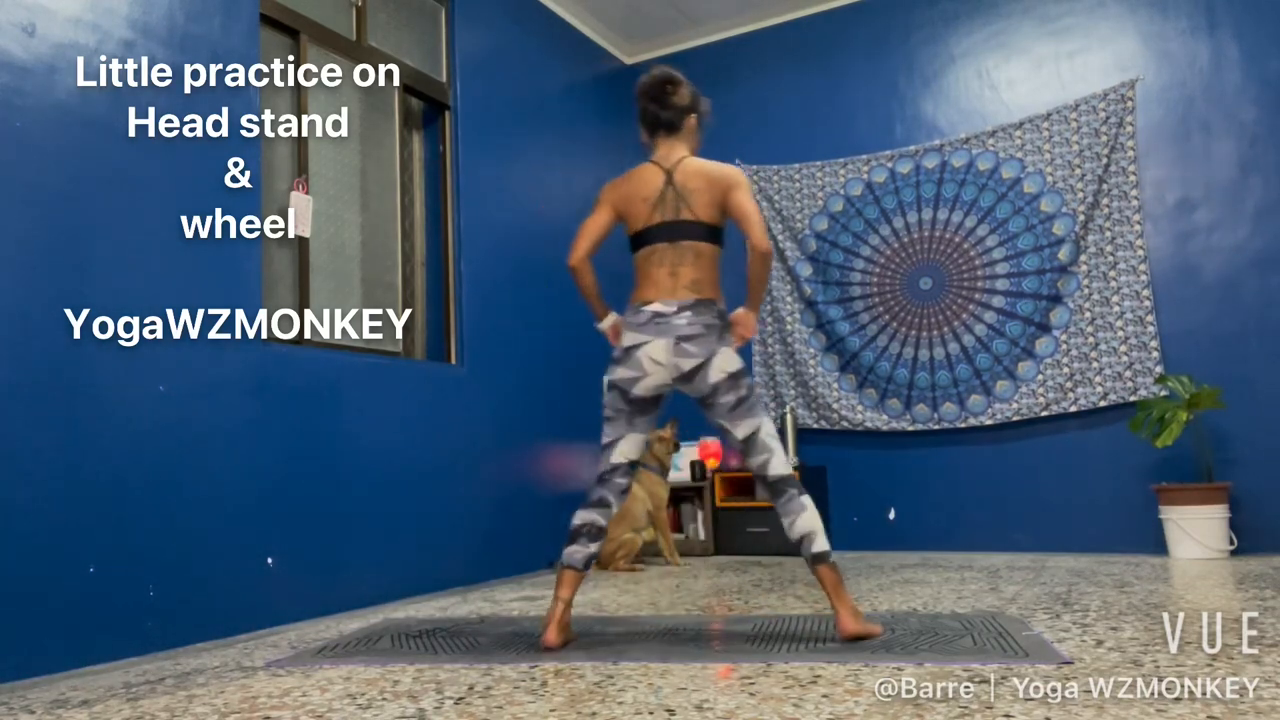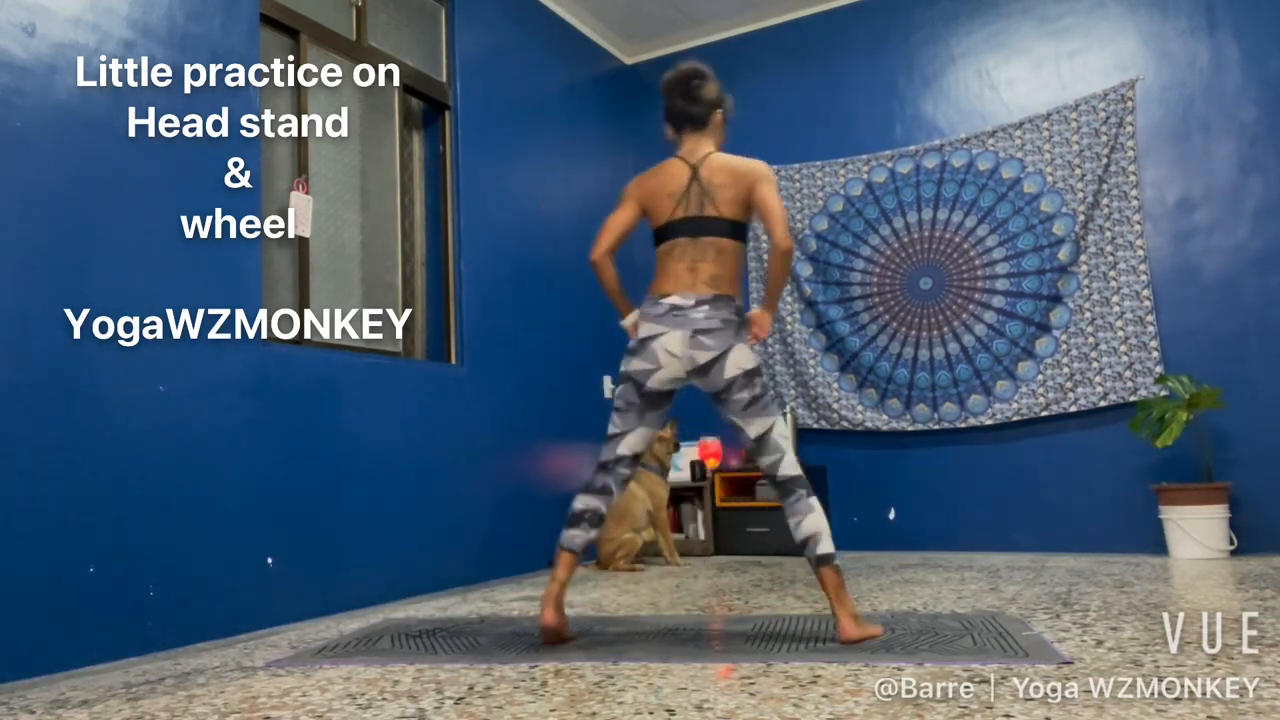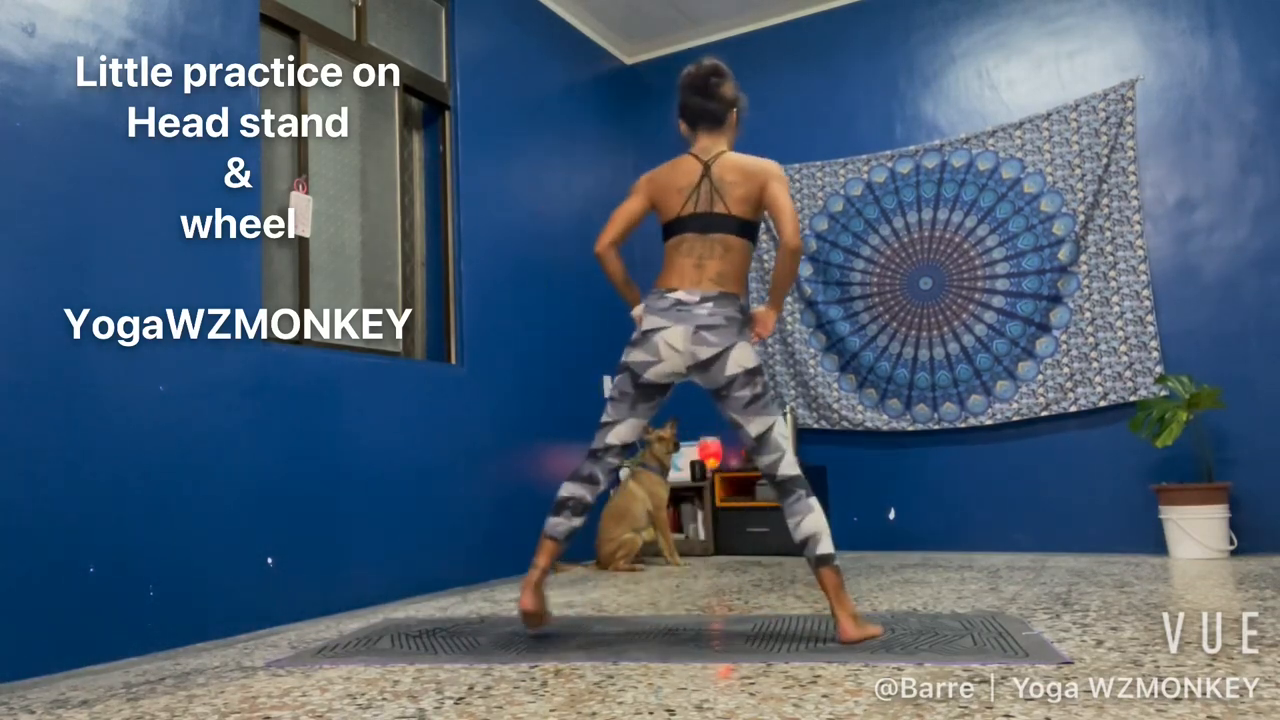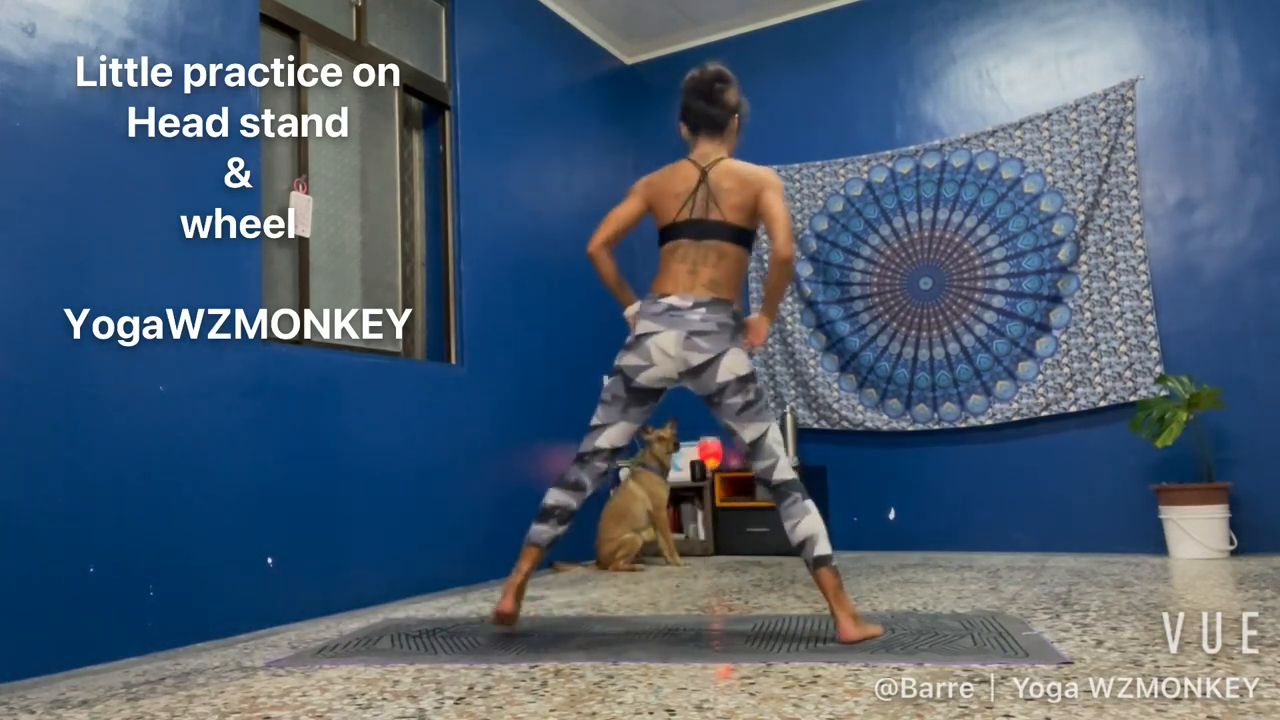
dt=0.1s
person 1, frame 1
left shoulder: (620, 188)
right shoulder: (724, 176)
left elbow: (577, 260)
right elbow: (761, 247)
left wrist: (605, 319)
right wrist: (751, 310)
left hip: (642, 337)
right hip: (704, 336)
left knee: (610, 480)
right knee: (776, 473)
left ankle: (558, 618)
right ankle: (844, 609)
person 1, frame 2
left shoulder: (647, 182)
right shoulder: (752, 173)
left elbow: (600, 254)
right elbow: (783, 242)
left wrist: (629, 314)
right wrist: (768, 310)
left hip: (660, 331)
right hip: (723, 333)
left knee: (613, 468)
right knee: (786, 473)
left ankle: (552, 600)
right ankle: (845, 615)
person 1, frame 3
left shoulder: (658, 177)
right shoulder: (762, 171)
left elbow: (604, 247)
right elbow: (792, 242)
left wrist: (638, 305)
right wrist: (773, 308)
left hip: (663, 325)
right hip: (725, 331)
left knee: (601, 457)
right knee: (785, 472)
left ankle: (534, 584)
right ankle: (845, 615)
person 1, frame 4
left shoulder: (654, 182)
right shoulder: (758, 179)
left elbow: (597, 246)
right elbow: (783, 253)
left wrist: (631, 308)
right wrist: (766, 315)
left hip: (656, 332)
right hip: (716, 336)
left knee: (590, 461)
right knee: (782, 476)
left ankle: (513, 590)
right ankle: (844, 616)
